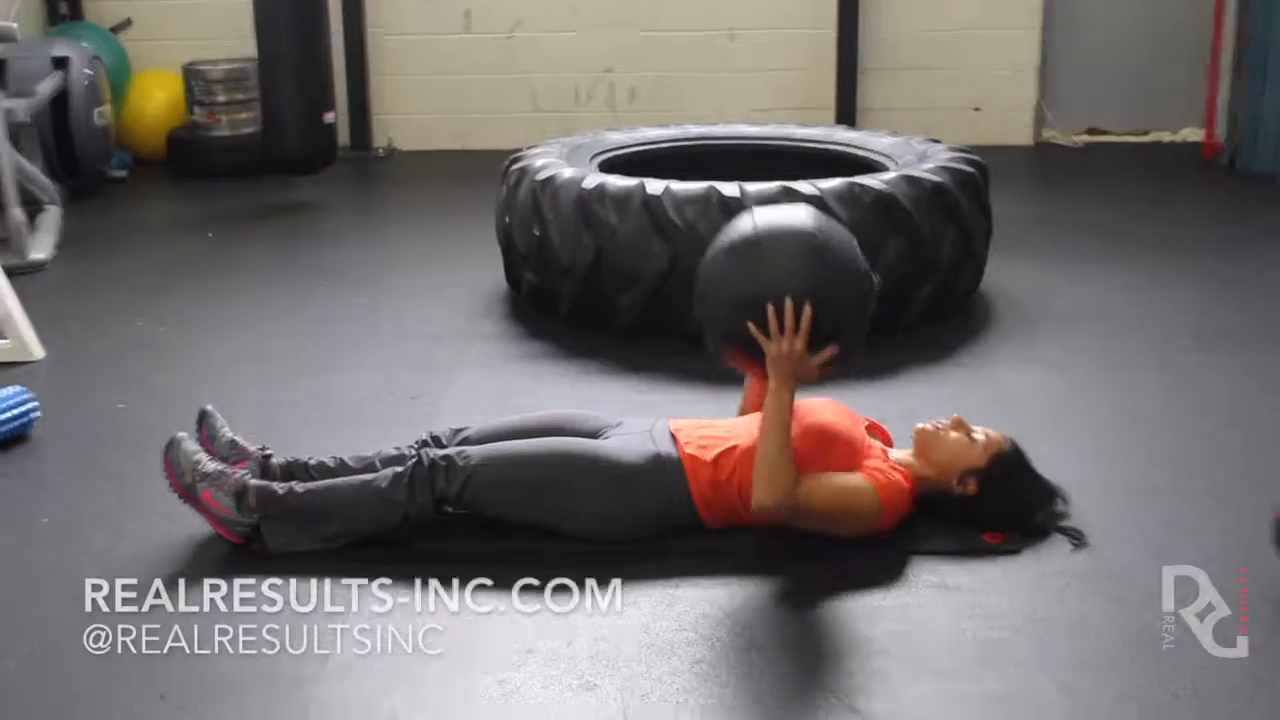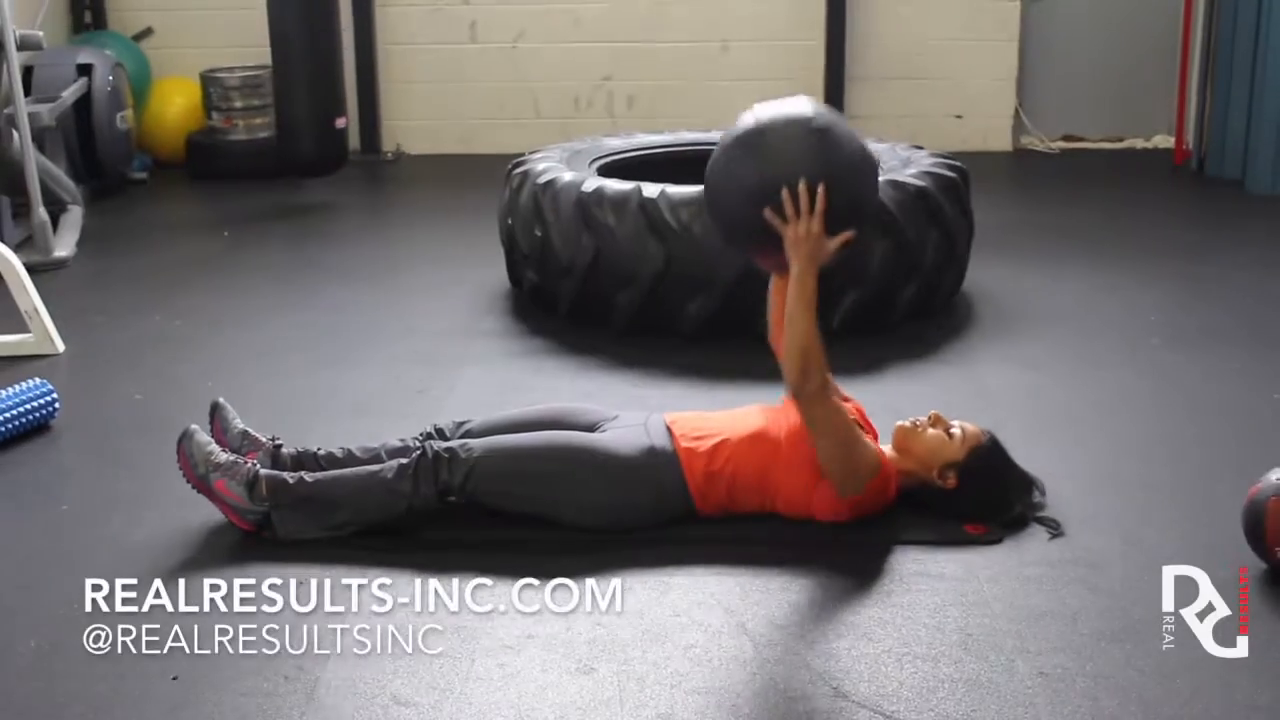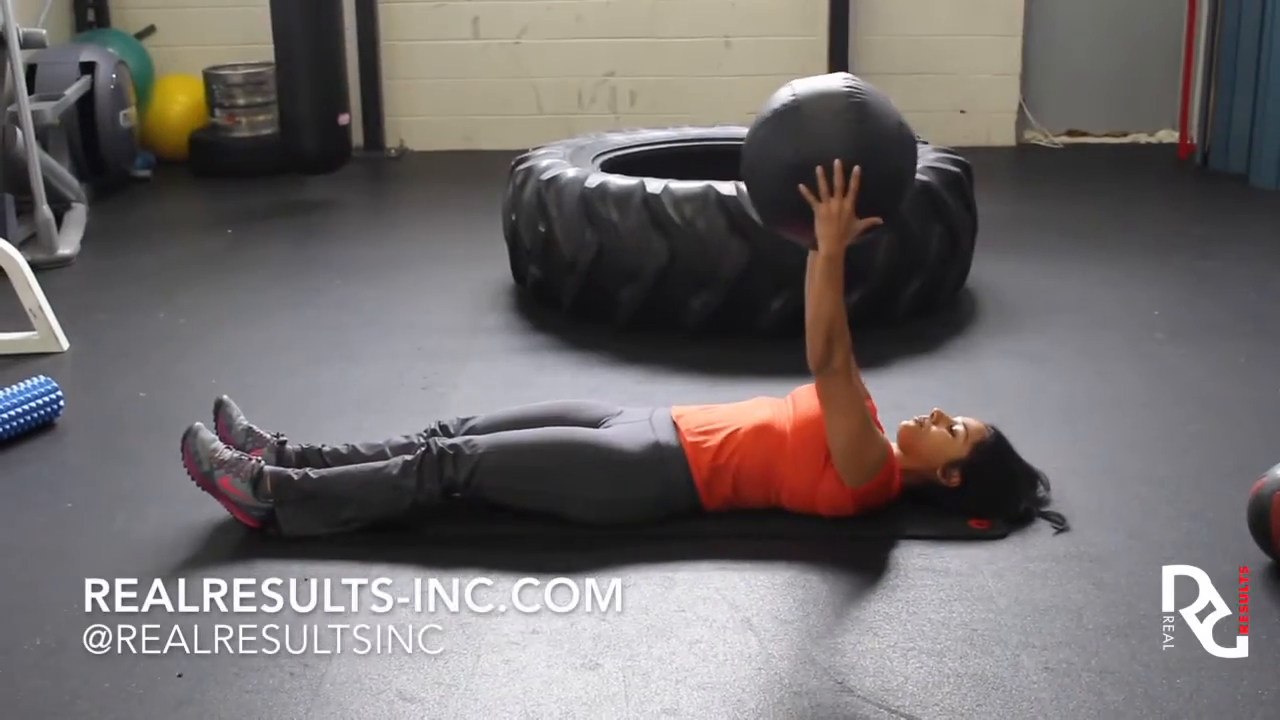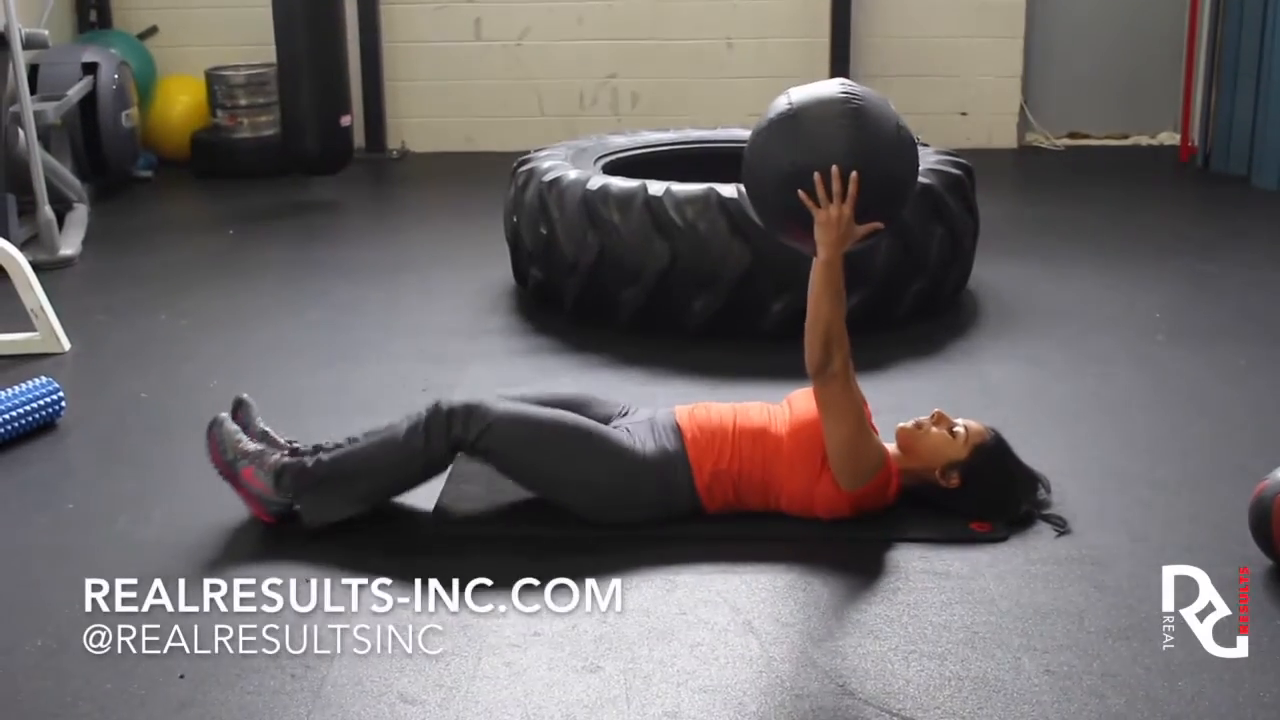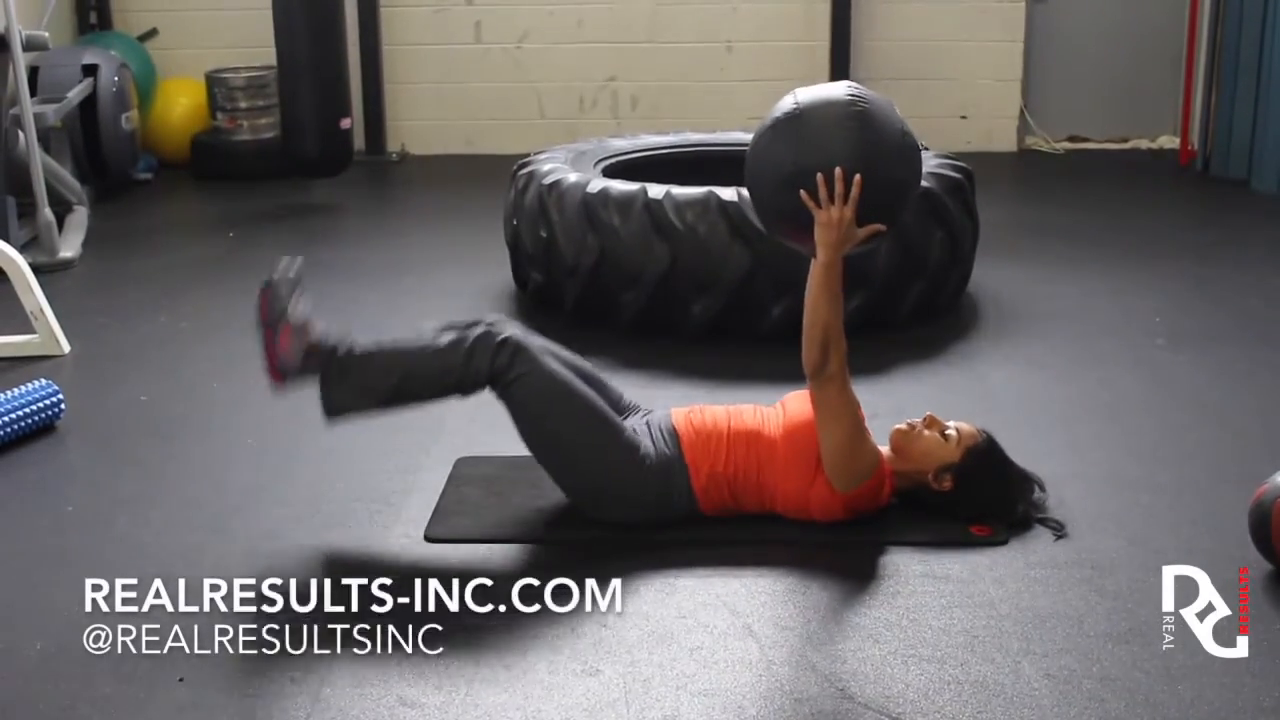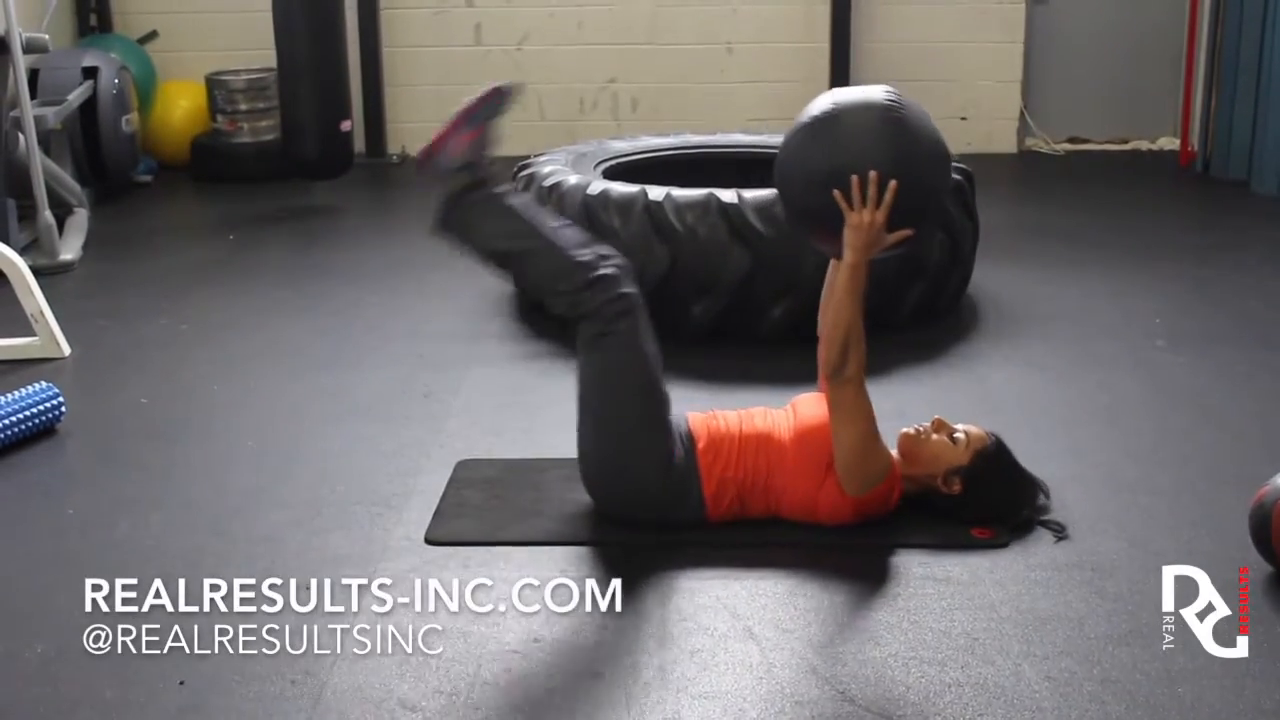
dt=0.3s
person 1, frame 1
left shoulder: (881, 497)
right shoulder: (875, 441)
left elbow: (769, 497)
right elbow: (755, 411)
left wrist: (786, 371)
right wrist: (776, 358)
left hip: (652, 489)
right hip: (657, 442)
left knee: (442, 481)
right knee: (448, 443)
left ankle: (255, 511)
right ankle: (267, 473)
person 1, frame 2
left shoulder: (866, 483)
right shoulder: (858, 432)
left elbow: (801, 383)
right elbow: (783, 344)
left wrist: (806, 268)
right wrist: (787, 255)
left hip: (644, 482)
right hip: (650, 434)
left knee: (443, 472)
right knee: (451, 435)
left ankle: (266, 501)
right ankle: (276, 463)
person 1, frame 3
left shoulder: (872, 475)
right shoulder: (865, 435)
left elbow: (828, 359)
right elbow: (834, 362)
left wrist: (831, 245)
right wrist: (824, 241)
left hip: (651, 477)
right hip: (657, 433)
left knee: (449, 469)
right knee: (453, 433)
left ankle: (273, 497)
right ankle: (283, 459)
person 1, frame 4
left shoulder: (867, 477)
right shoulder: (868, 442)
left elbow: (826, 366)
right elbow: (833, 368)
left wrist: (830, 253)
right wrist: (832, 244)
left hip: (647, 479)
right hip: (655, 432)
left knee: (461, 420)
right knee: (472, 415)
left ankle: (292, 489)
right ankle: (305, 463)
person 1, frame 5
left shoulder: (862, 482)
right shoulder: (864, 455)
left elbow: (824, 371)
right elbow: (828, 376)
left wrist: (829, 256)
right wrist: (825, 248)
left hip: (641, 481)
right hip: (649, 437)
left knee: (497, 346)
right knee: (505, 338)
left ankle: (317, 357)
right ankle: (330, 362)
person 1, frame 6
left shoulder: (873, 483)
right shoulder: (880, 471)
left elbow: (841, 374)
right elbow: (839, 365)
left wrist: (855, 257)
right wrist: (846, 250)
left hip: (650, 484)
right hip: (681, 447)
left knee: (608, 295)
right knee: (604, 289)
left ankle: (465, 187)
right ankle: (469, 197)
